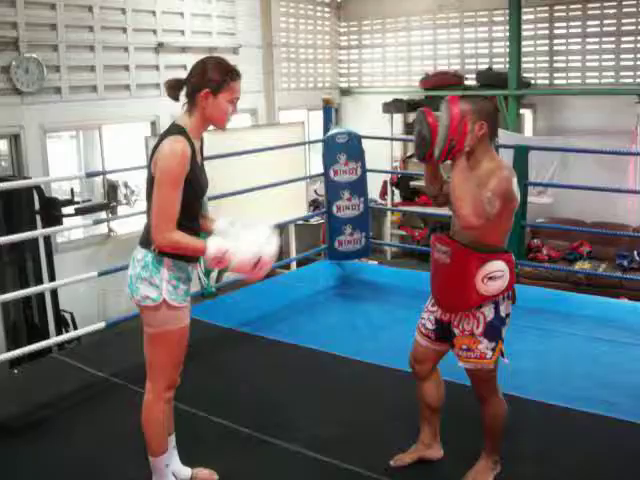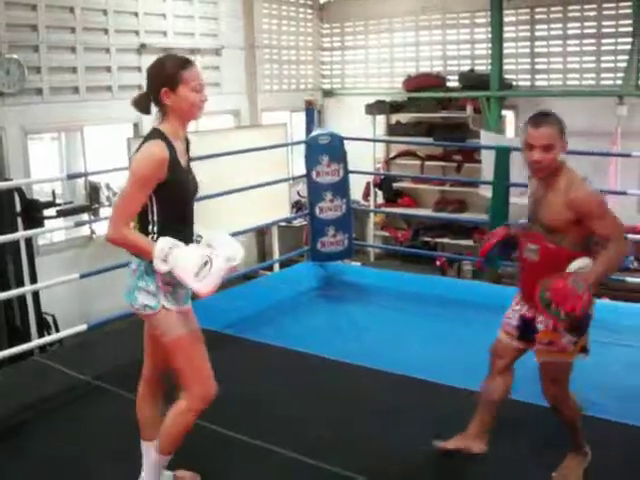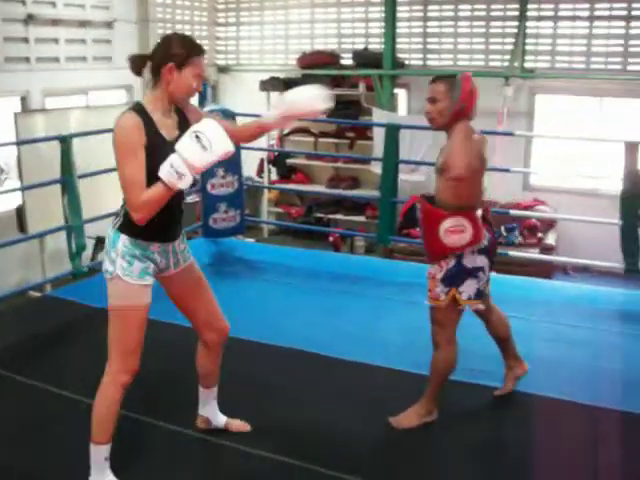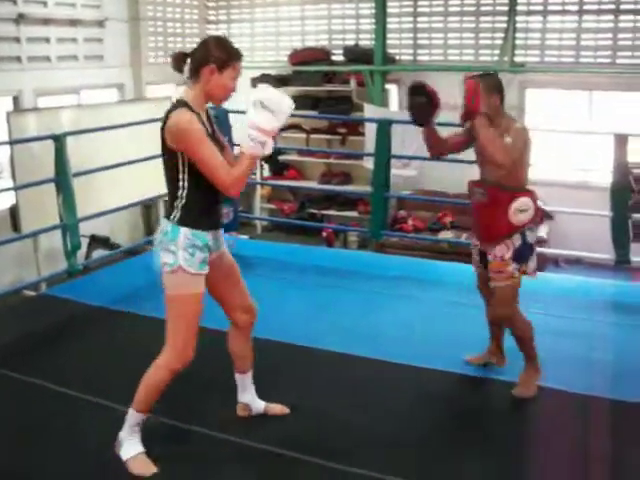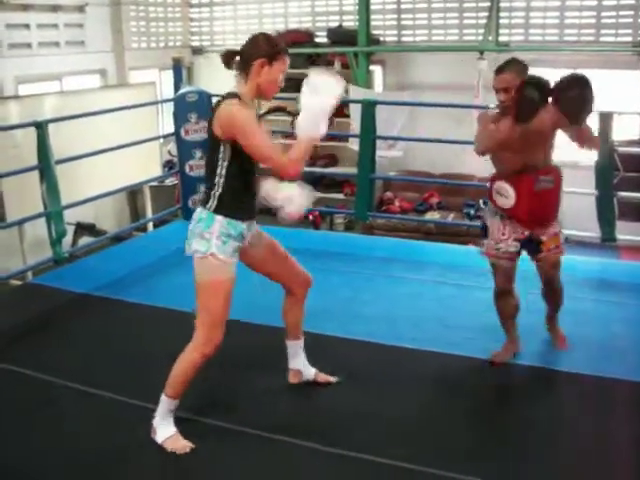
dt=1s
person 1, frame 1
left shoulder: (190, 141)
right shoulder: (176, 149)
right elbow: (163, 235)
left wrist: (228, 241)
right wrist: (222, 251)
left hip: (171, 273)
right hip: (161, 274)
left knee: (167, 381)
right knee: (161, 385)
person 1, frame 2
left shoulder: (178, 144)
right shoulder: (155, 151)
right elbow: (118, 231)
left wrist: (197, 250)
right wrist: (173, 256)
left hip: (168, 279)
right hip: (159, 284)
left knee: (154, 379)
right knee: (201, 391)
person 1, frame 3
left shoulder: (183, 114)
right shoulder: (131, 124)
left elbow: (241, 132)
right elbow: (138, 209)
left wrist: (289, 107)
right wrist: (184, 165)
left hip: (170, 247)
right hip: (130, 251)
left knee: (215, 330)
right knee: (123, 370)
left ankle: (209, 414)
person 1, frame 4
left shoulder: (201, 113)
right shoulder: (182, 119)
left elbow: (225, 169)
right elbow: (230, 184)
left wrist: (258, 132)
right wrist: (259, 134)
left hip: (209, 234)
right hip: (182, 241)
left knee: (243, 316)
right knee: (179, 354)
left ankle: (248, 400)
right ankle: (129, 437)
person 1, frame 5
left shoulder: (240, 108)
right shoulder: (236, 111)
right elbow: (286, 166)
right wrist: (312, 123)
left hip: (240, 225)
right hip: (217, 229)
left knee: (300, 282)
right knee: (207, 341)
left ankle: (299, 368)
right ankle: (163, 422)
person 2, frame 1
left shoulder: (500, 176)
right shoulder: (472, 170)
left elbow: (472, 217)
right elbow: (438, 195)
left wrist: (459, 158)
right wrist: (431, 158)
left hip: (482, 298)
right hip: (447, 291)
left knee: (483, 385)
right knee: (421, 364)
right ankle: (428, 443)
person 2, frame 2
left shoulder: (580, 195)
right shoulder: (538, 182)
left elbow: (619, 244)
left wrist: (583, 283)
right wrist: (510, 233)
left hip: (560, 304)
right hip: (530, 295)
left knee: (554, 389)
right knee: (499, 361)
left ankle: (579, 450)
right ankle: (476, 434)
person 2, frame 3
left shoulder: (468, 141)
right shoulder: (459, 141)
left elbow: (459, 173)
left wrist: (459, 121)
right wrist: (430, 201)
left hip: (459, 249)
right hip: (462, 243)
left knee: (443, 330)
right knee: (484, 309)
left ankle: (427, 406)
right ankle: (515, 365)
person 2, frame 4
left shoulder: (515, 130)
right shoulder: (477, 130)
left elbow: (502, 161)
right elbow: (438, 150)
left wrist: (477, 116)
right wrist: (426, 120)
left hip: (512, 230)
right hip: (487, 227)
left knee: (504, 308)
right knee: (488, 292)
left ankle: (532, 367)
right ankle: (496, 350)
person 2, frame 5
left shoulder: (551, 112)
right shoulder: (489, 119)
left elbow: (590, 144)
right elbow: (482, 147)
left wrist: (577, 118)
right wrist: (516, 116)
left hip: (543, 211)
right hip: (504, 212)
left knee: (551, 279)
right knee: (503, 285)
left ankle: (552, 324)
right ankle: (511, 338)
